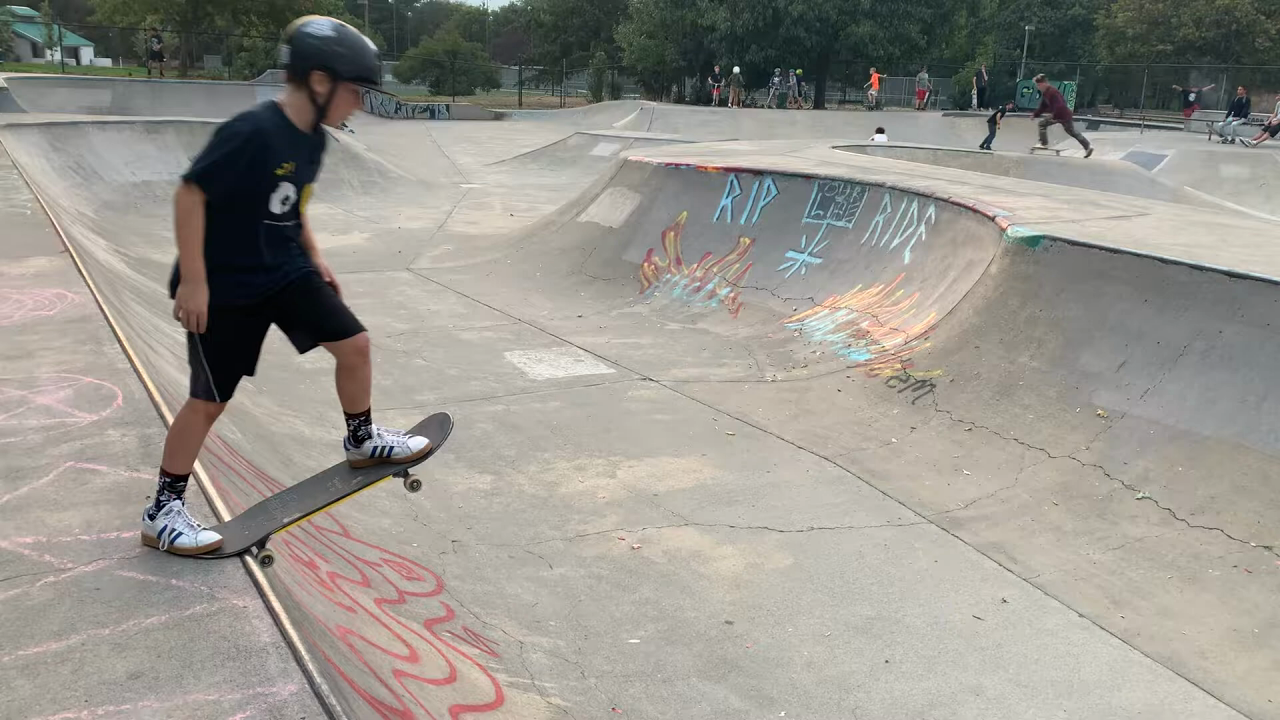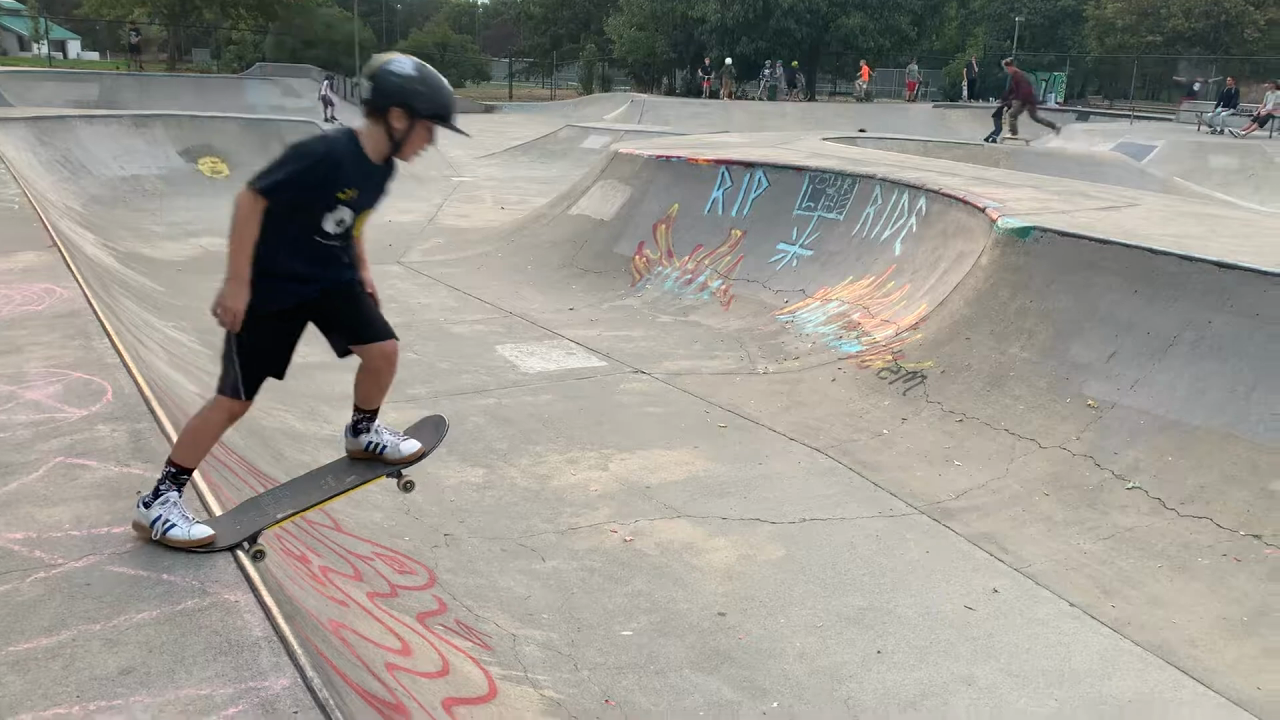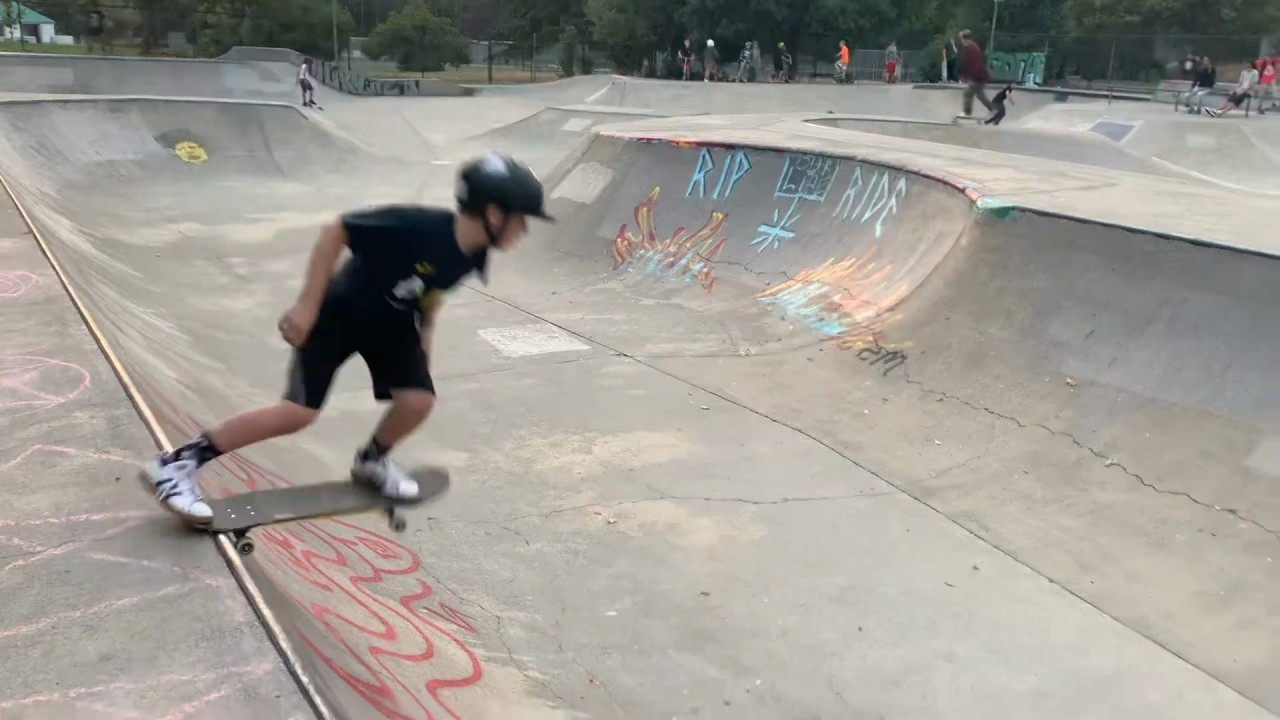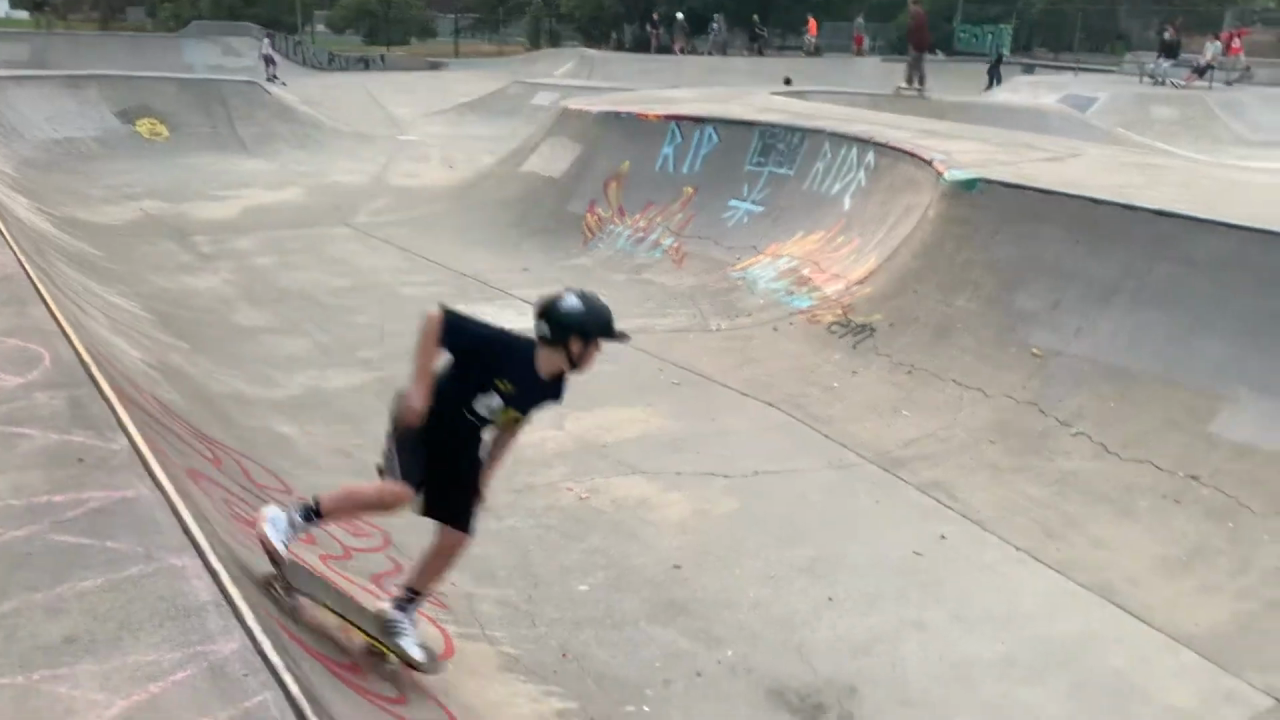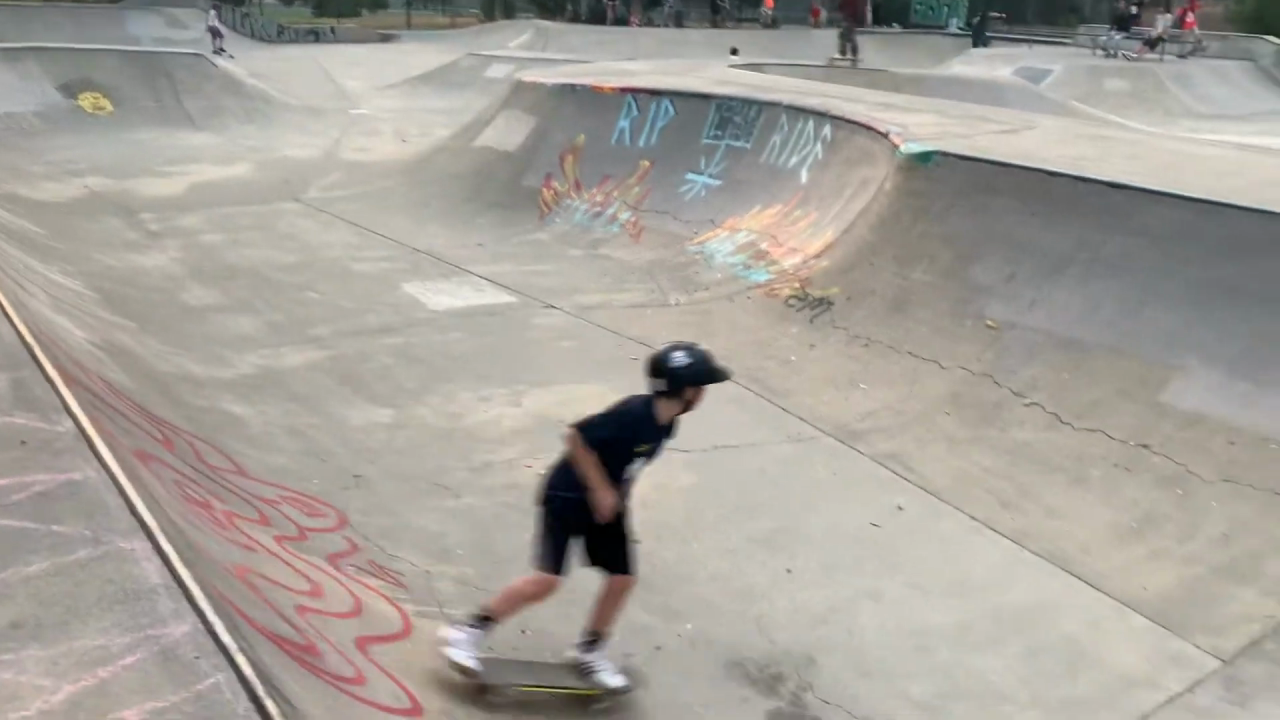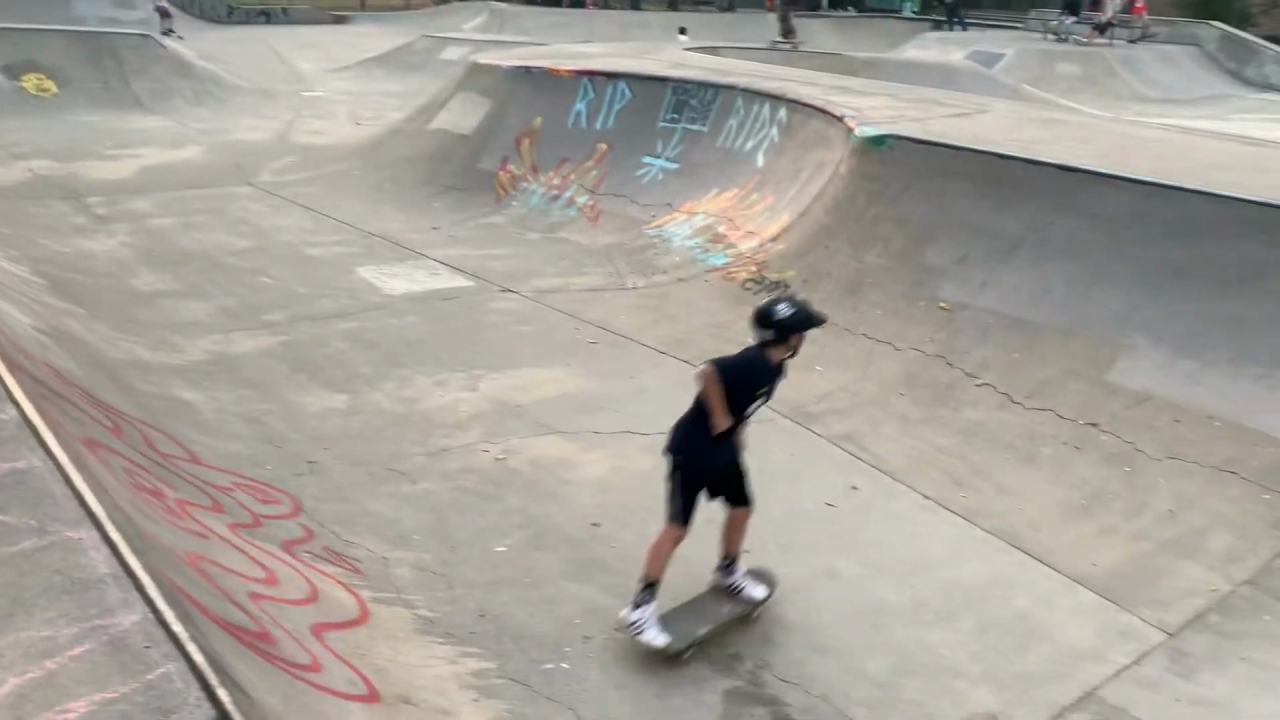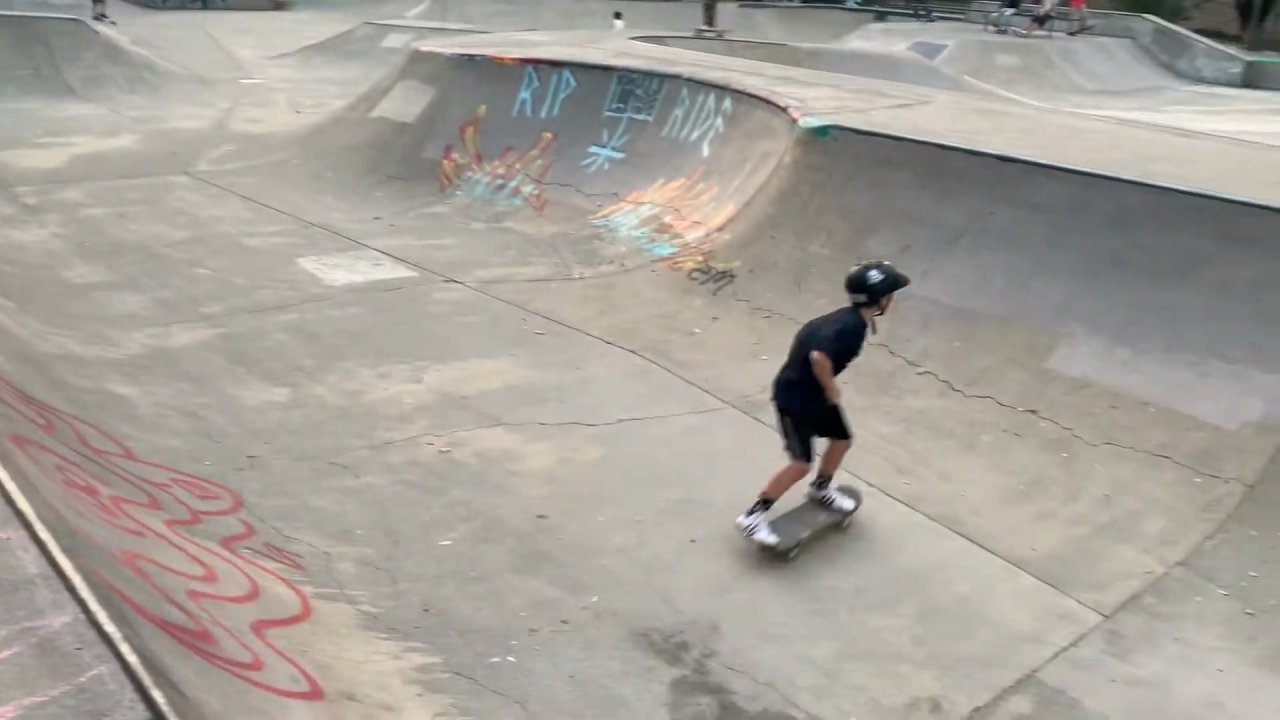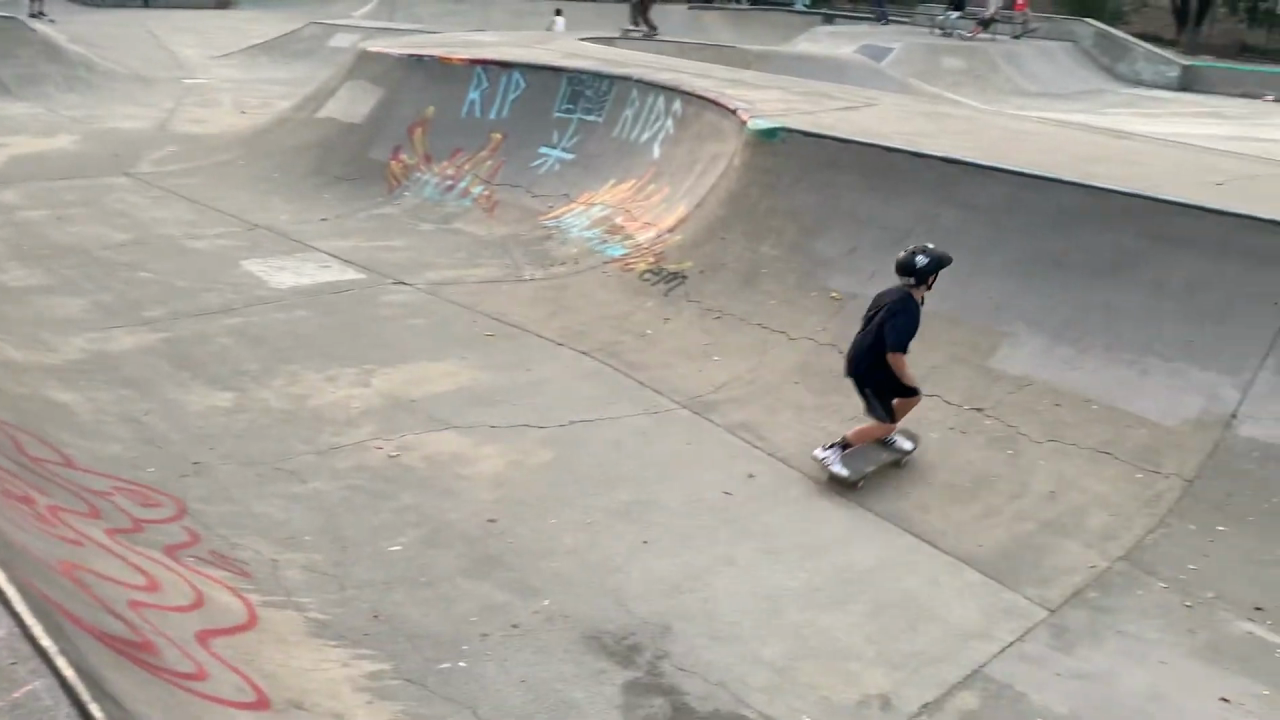
dt=0.2s
person 1, frame 1
left shoulder: (313, 138)
right shoulder: (250, 133)
right elbow: (191, 194)
left wrist: (315, 260)
right wrist: (191, 281)
left hip: (287, 271)
right hip: (227, 284)
left knee: (355, 344)
right knee: (209, 401)
left ankle: (361, 439)
right ankle: (162, 510)
person 1, frame 2
left shoulder: (381, 167)
right shoulder: (326, 154)
right elbow: (252, 198)
left wrist: (361, 269)
right wrist: (236, 281)
left hip: (331, 277)
right hip: (271, 287)
left knee: (384, 350)
right knee: (234, 400)
left ankle: (363, 434)
right ankle: (161, 501)
person 1, frame 3
left shoulder: (472, 255)
right shoulder: (417, 227)
right elbow: (337, 234)
left wrist: (425, 333)
right wrist: (306, 305)
left hip: (390, 324)
right hip: (340, 314)
left knee: (418, 402)
right knee: (298, 413)
left ankle: (373, 460)
right ankle: (182, 463)
person 1, frame 4
left shoulder: (551, 386)
right shoulder: (503, 348)
right elbow: (436, 318)
left wrist: (487, 469)
right wrist: (419, 387)
left hip: (463, 440)
right hip: (423, 423)
left knee: (456, 535)
right knee: (397, 494)
left ankle: (401, 613)
right ankle: (297, 516)
person 1, frame 5
left shoulder: (665, 424)
right shoulder: (634, 416)
right elbow: (575, 435)
left wrist: (620, 500)
right wrist: (600, 489)
left hip: (606, 497)
right hip: (568, 496)
left knee: (623, 578)
right knee: (548, 579)
left ankle: (591, 650)
right ankle: (470, 631)
person 1, frame 6
left shoulder: (772, 364)
right shoulder: (754, 363)
right elbow: (707, 373)
right wrist: (721, 420)
left hip: (721, 444)
right hip: (693, 446)
left knee: (742, 508)
right knee: (678, 526)
left ankle: (729, 572)
right ankle: (641, 606)
person 1, frame 7
left shoulder: (846, 318)
right shoulder: (850, 327)
left elbow: (807, 333)
right elbow: (819, 356)
right wrist: (832, 394)
left hip: (811, 389)
right hip: (794, 395)
left knee: (842, 440)
right knee: (801, 464)
left ankle: (820, 488)
right ankle: (754, 515)
person 1, frame 8
left shoulder: (892, 294)
right shoulder: (907, 314)
left elbow: (875, 310)
right elbow: (895, 355)
right wrist: (909, 382)
left hip: (870, 357)
right hip: (868, 371)
left knee: (912, 397)
right knee: (886, 424)
left ankle: (887, 434)
right ankle: (831, 451)
